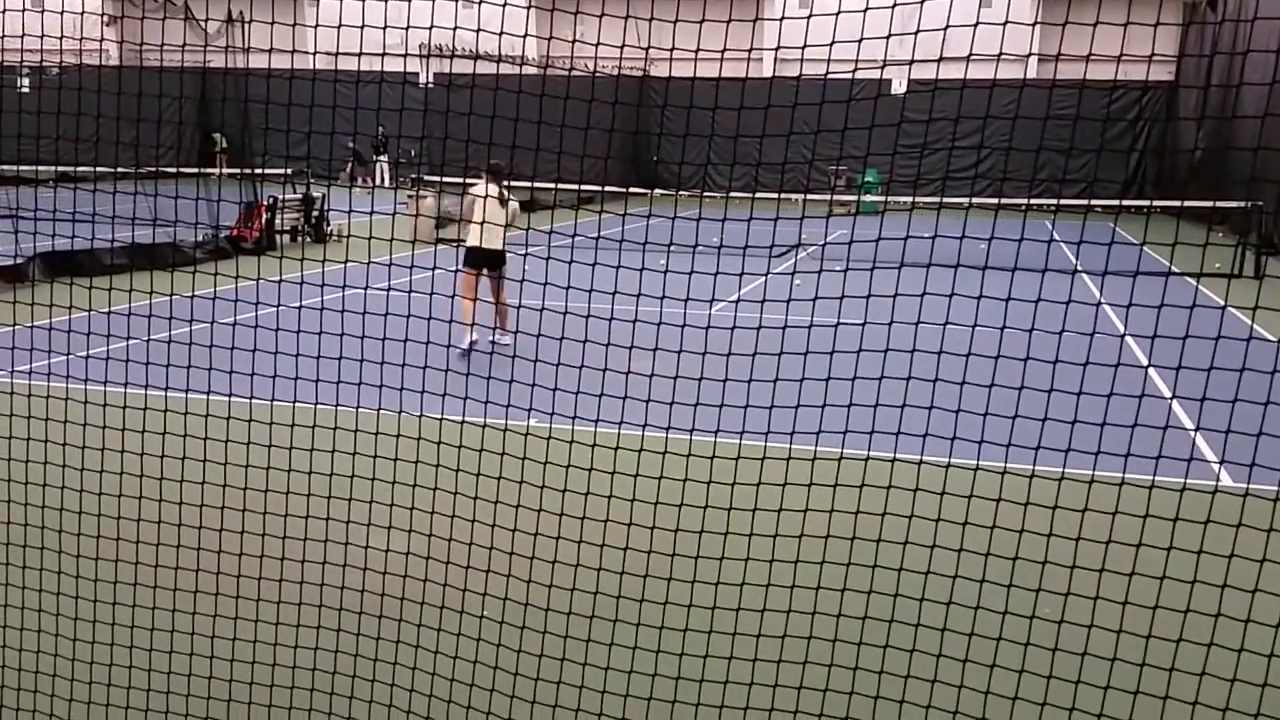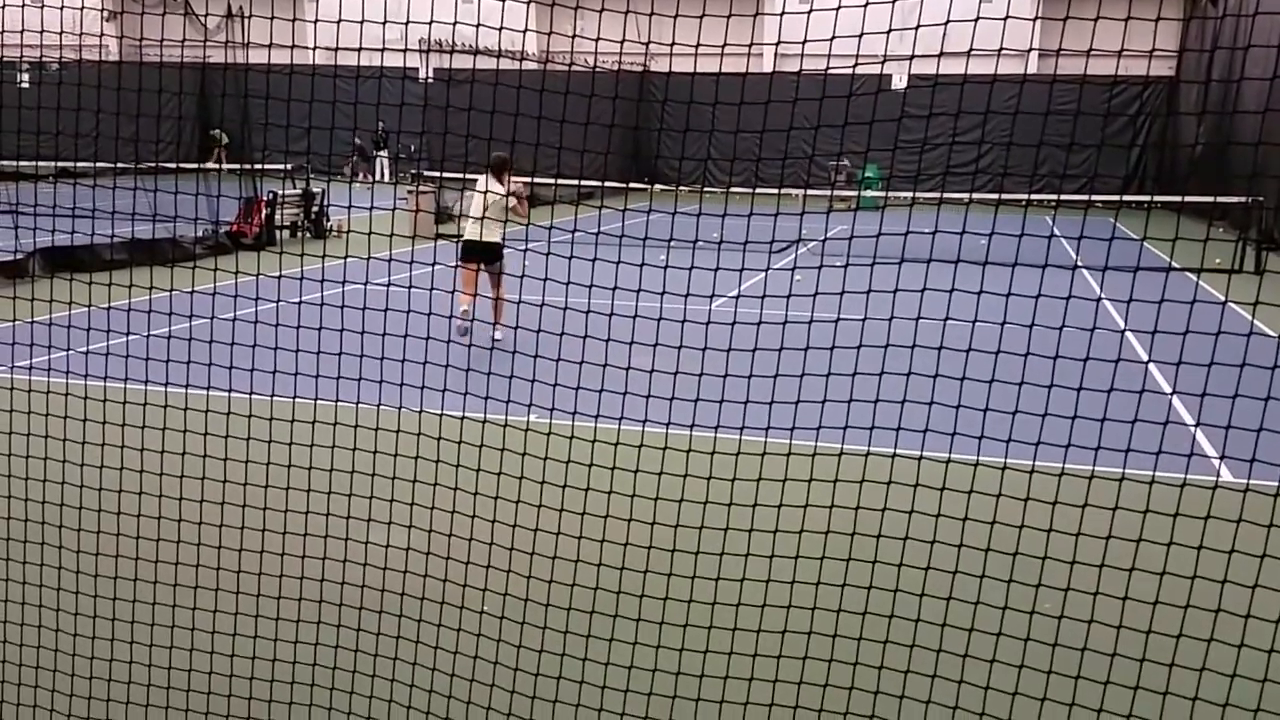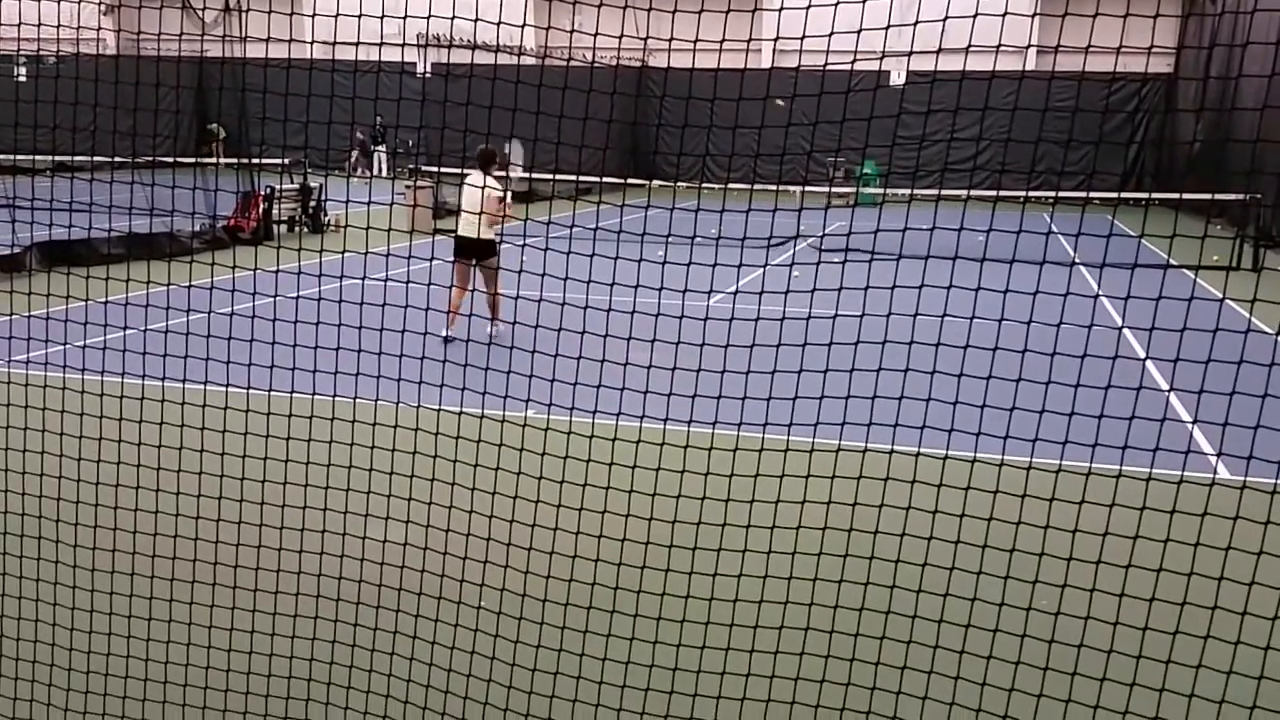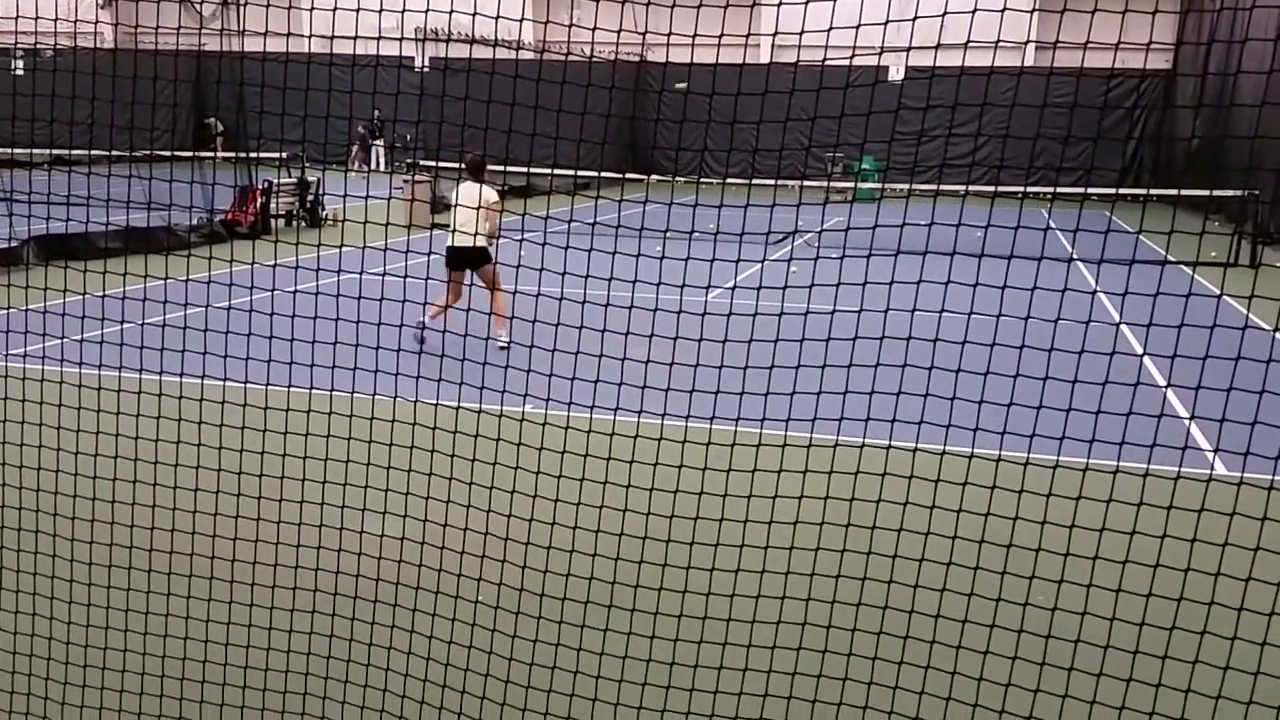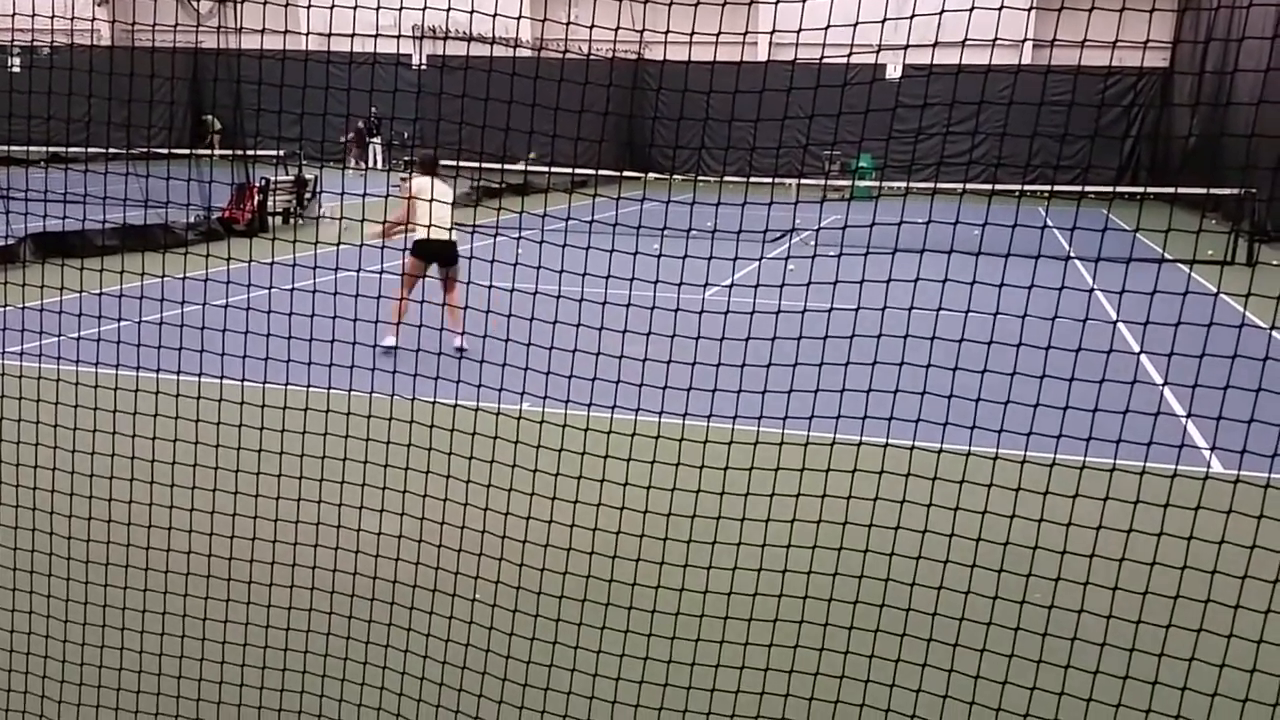
dt=0.3s
person 1, frame 1
left shoulder: (477, 189)
right shoulder: (510, 201)
left elbow: (466, 215)
left hip: (475, 249)
right hip: (496, 251)
left knee: (467, 296)
right knee: (498, 295)
left ankle: (469, 332)
right ankle: (504, 333)
person 1, frame 2
left shoulder: (481, 181)
right shoulder: (506, 195)
right elbow: (524, 214)
left wrist: (511, 189)
right wrist: (522, 195)
left hip: (471, 242)
right hip: (492, 245)
left knee: (466, 291)
right knee: (497, 288)
left ankle: (465, 309)
right ankle: (497, 328)
person 1, frame 3
left shoulder: (468, 178)
right shoulder: (494, 186)
right elbow: (492, 220)
right wrist: (505, 210)
left hip: (462, 238)
right hip: (484, 241)
left knee: (460, 287)
right knee: (492, 286)
left ankle: (448, 328)
right ankle: (494, 324)
person 1, frame 4
left shoulder: (457, 189)
right shoulder: (490, 193)
right elbow: (493, 228)
right wrist: (490, 238)
left hip: (454, 248)
right hip: (476, 249)
left knee: (453, 296)
right knee: (496, 291)
left ankle: (427, 318)
right ankle: (502, 336)
person 1, frame 5
left shoulder: (414, 183)
right shoulder: (446, 188)
left elbow: (405, 217)
left wrist: (383, 230)
left hip: (424, 242)
right hip: (448, 243)
left knee: (405, 290)
right knee: (451, 291)
left ankle: (391, 336)
right ankle: (458, 337)
